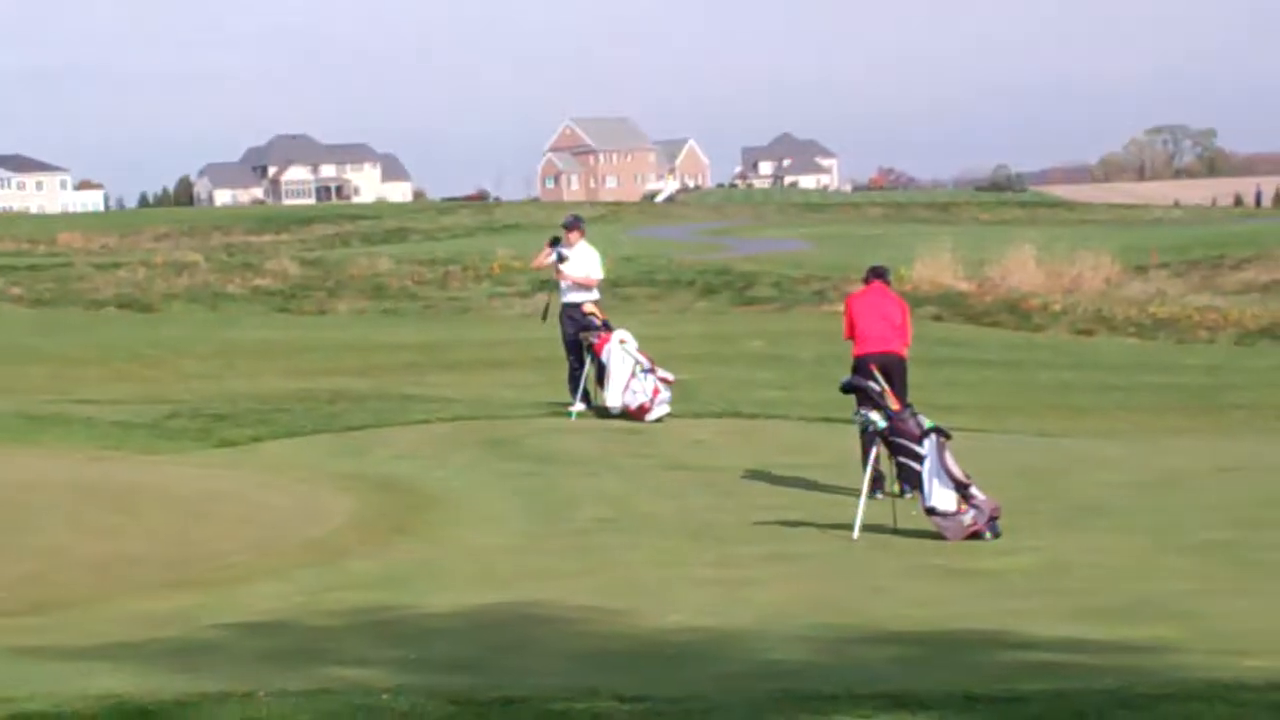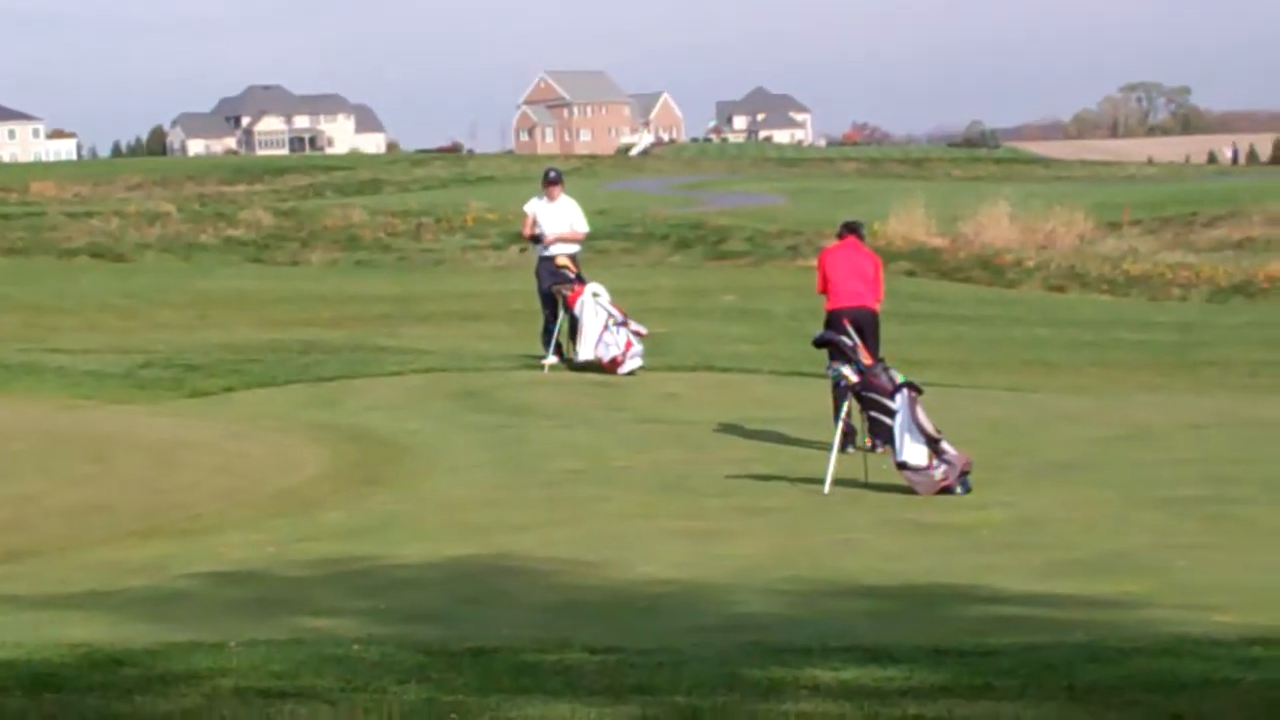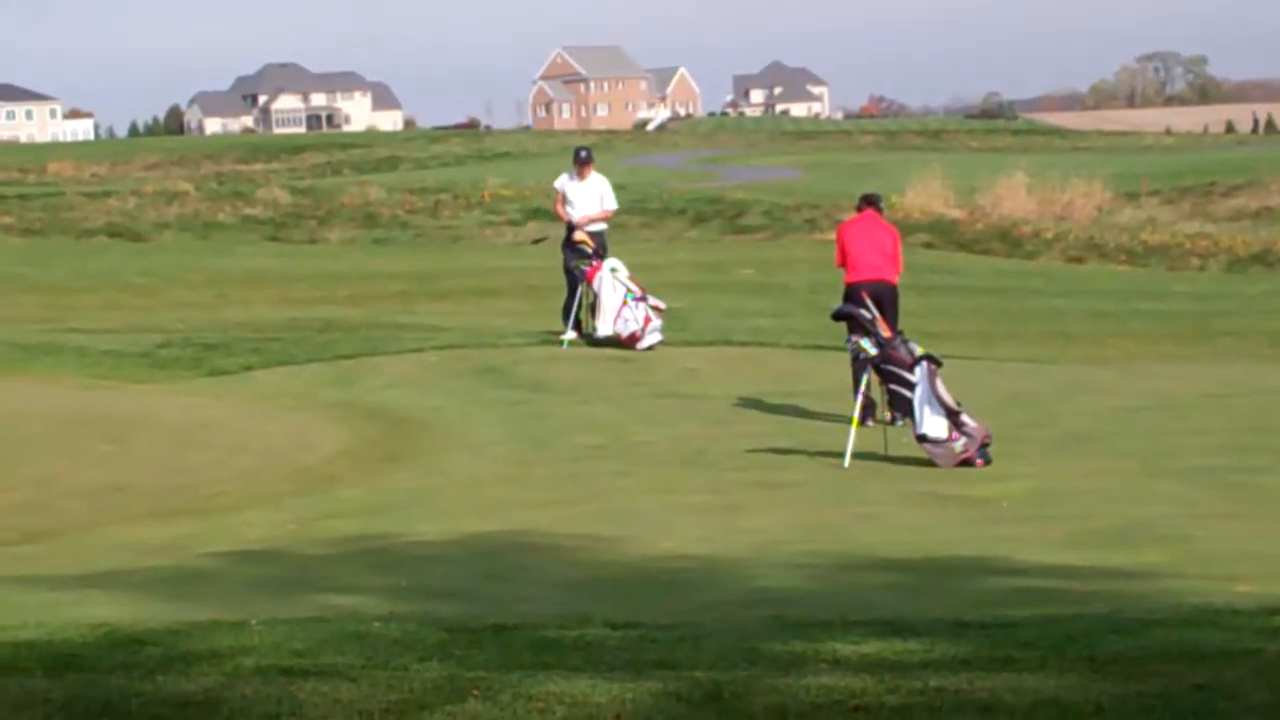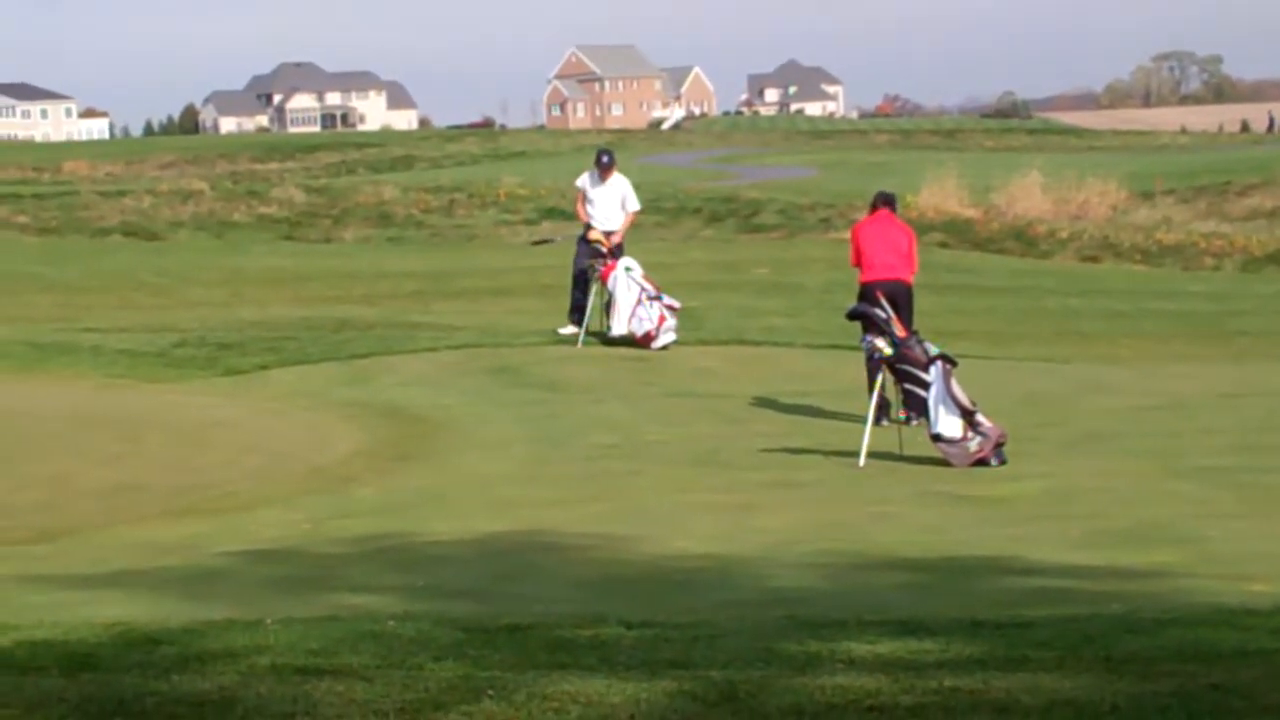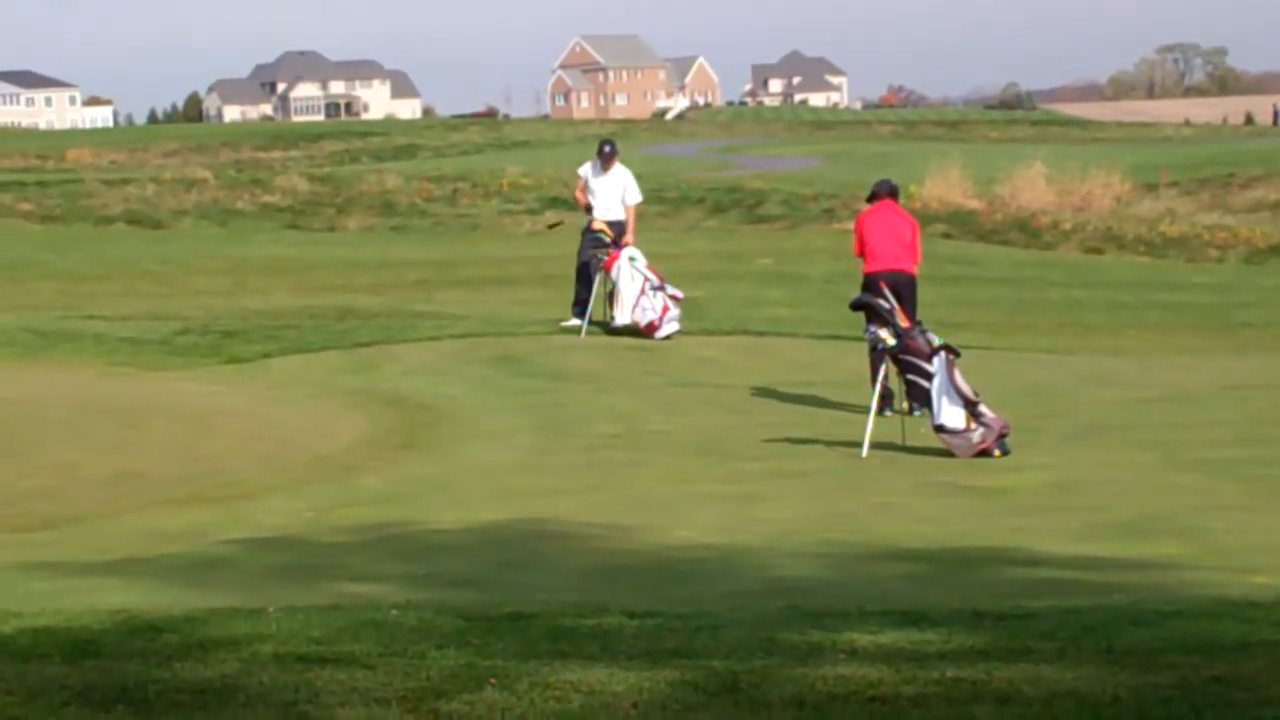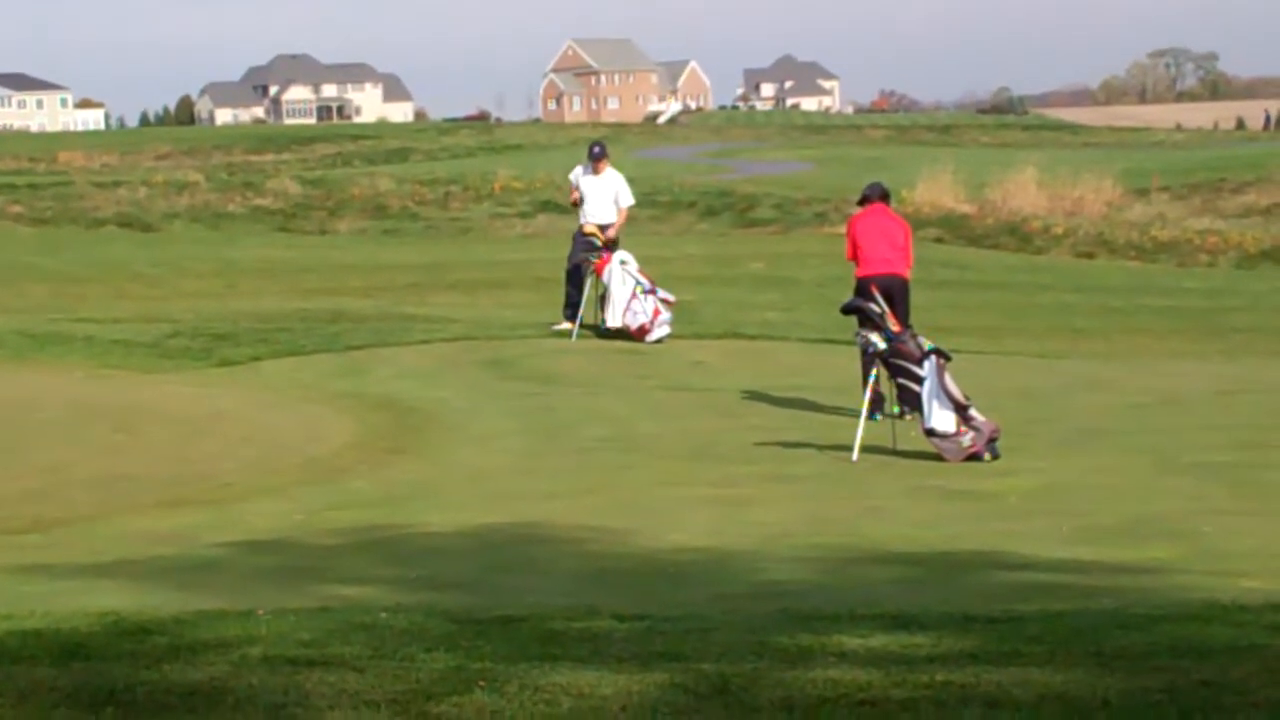
dt=0.4s
person 1, frame 1
left shoulder: (853, 299)
right shoulder: (899, 301)
left elbow: (849, 334)
right elbow: (906, 338)
left hip: (866, 358)
right hip: (894, 358)
left ankle: (876, 483)
right ankle: (907, 482)
person 1, frame 2
left shoulder: (827, 254)
right shoulder: (872, 256)
left elbow: (821, 288)
right elbow: (879, 294)
left hip: (838, 313)
right hip: (867, 313)
left ankle: (847, 438)
right ankle: (878, 437)
person 1, frame 3
left shoulder: (845, 227)
right shoulder: (891, 229)
left elbow: (840, 261)
right elbow: (898, 266)
left hip: (857, 287)
right hip: (886, 287)
left knee: (860, 349)
left ankle: (867, 411)
right ankle: (897, 410)
person 1, frame 4
left shoulder: (860, 227)
right shoulder: (906, 229)
left elbow: (855, 261)
right elbow: (913, 266)
left hip: (872, 286)
right hip: (901, 286)
left knee: (874, 349)
left ankle: (881, 411)
right ankle: (913, 410)
person 1, frame 5
left shoulder: (863, 217)
right shoulder: (909, 219)
left elbow: (858, 251)
right elbow: (916, 257)
left hip: (875, 276)
right hip: (904, 277)
left knee: (877, 340)
left ankle: (884, 402)
person 1, frame 6
left shoulder: (855, 221)
right shoulder: (901, 223)
left elbow: (852, 256)
right elbow: (908, 261)
left hip: (868, 280)
right hip: (897, 280)
left ankle: (875, 405)
person 2, frame 1
left shoulder: (590, 252)
right shoulder: (559, 250)
left elbow: (593, 281)
right elbow: (535, 265)
left wrist: (569, 277)
right wrist: (549, 248)
left hip: (588, 307)
right hip: (568, 308)
right knee: (574, 356)
right ankle: (581, 399)
person 2, frame 2
left shoulder: (571, 205)
right shoulder: (534, 204)
left elbow: (581, 235)
right elbow: (525, 230)
left wrist: (557, 236)
right wrist: (532, 236)
left hip: (568, 259)
right hip: (545, 261)
right knee: (549, 307)
right ankle: (553, 351)
person 2, frame 3
left shoulder: (601, 182)
right shoulder: (564, 180)
left elbow: (609, 212)
right elbow: (558, 205)
left wrist: (587, 218)
right wrist: (567, 221)
left hip: (595, 236)
right hip: (573, 236)
right knee: (572, 281)
right ankle: (572, 327)
person 2, frame 4
left shoulder: (623, 184)
right shoulder: (586, 178)
left elbow: (631, 212)
right elbow: (579, 204)
left wrist: (619, 234)
right wrist: (586, 223)
left hip: (612, 236)
right hip: (590, 235)
right knee: (580, 274)
right ankle: (576, 322)
person 2, frame 5
left shoulder: (625, 175)
right shoulder: (588, 168)
left elbow: (631, 207)
right elbow: (577, 191)
left wrist: (629, 233)
right wrist: (584, 204)
left hip: (616, 227)
right knee: (583, 267)
right ankle: (579, 314)
person 2, frame 6
left shoulder: (616, 178)
right shoulder: (579, 172)
left elbow: (624, 209)
right elbow: (573, 195)
left wrist: (615, 229)
right wrist: (574, 199)
left hip: (607, 231)
right hip: (585, 229)
right knee: (573, 270)
right ankle: (570, 318)
